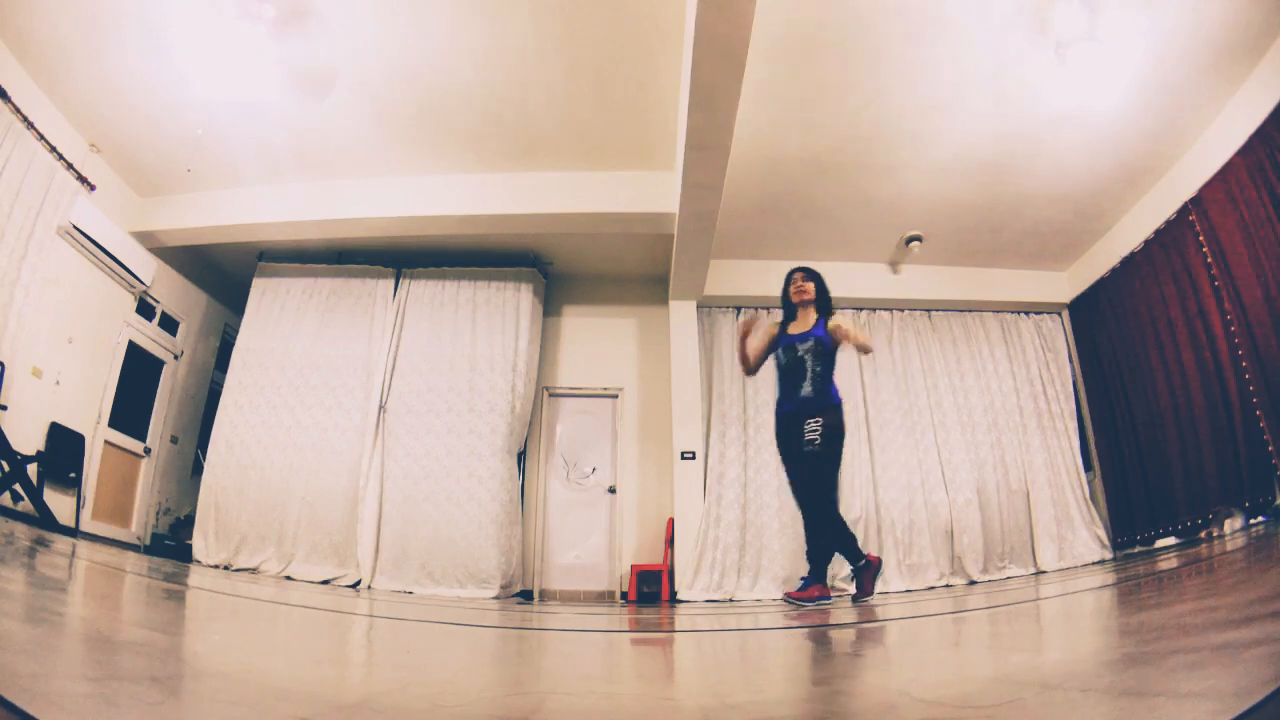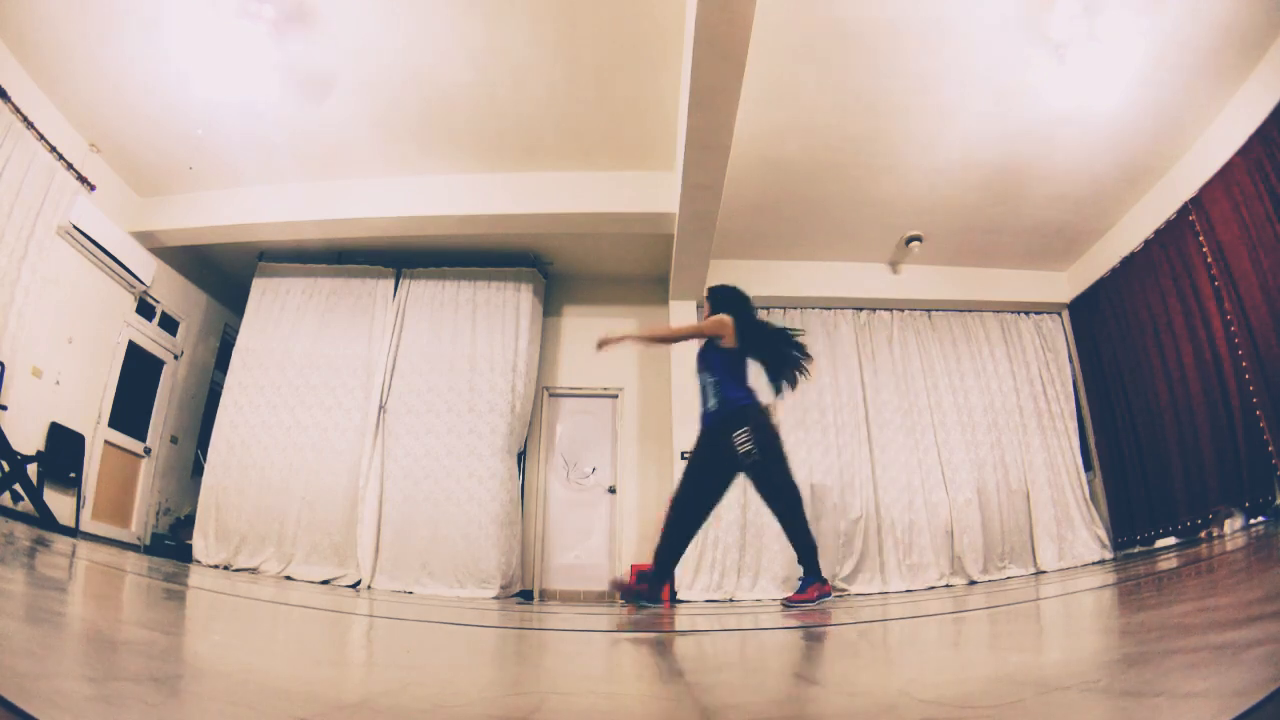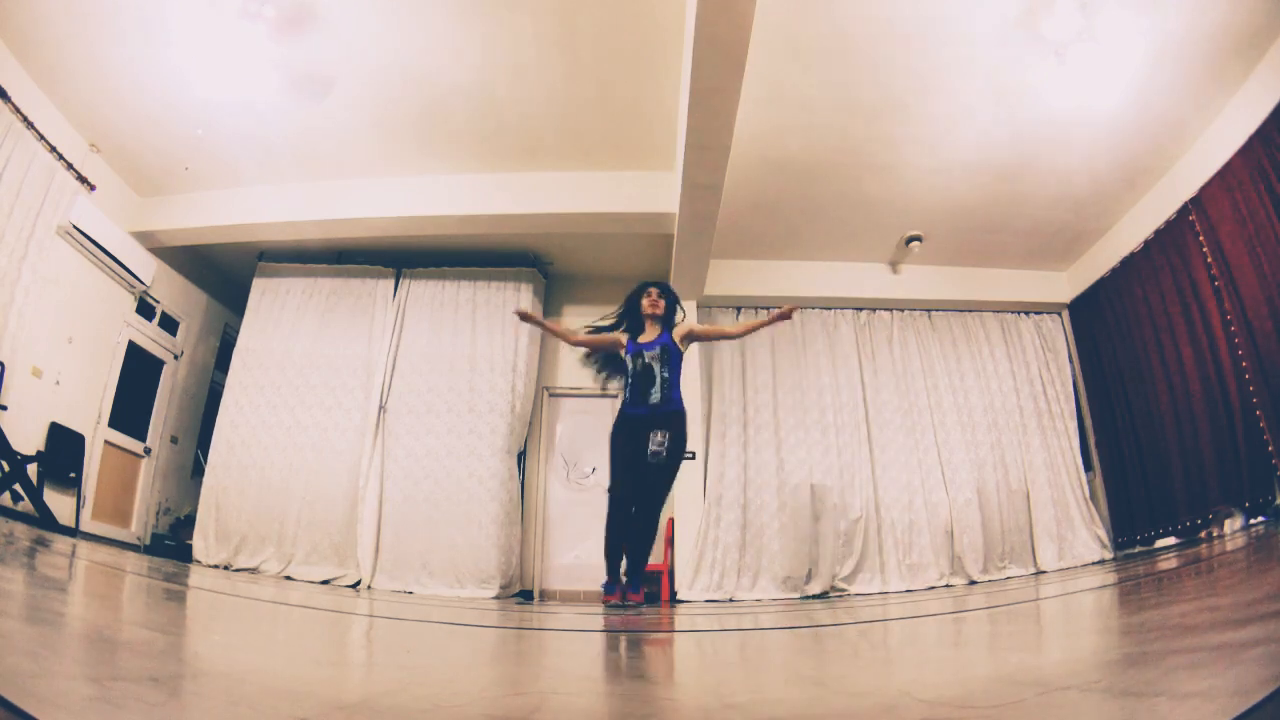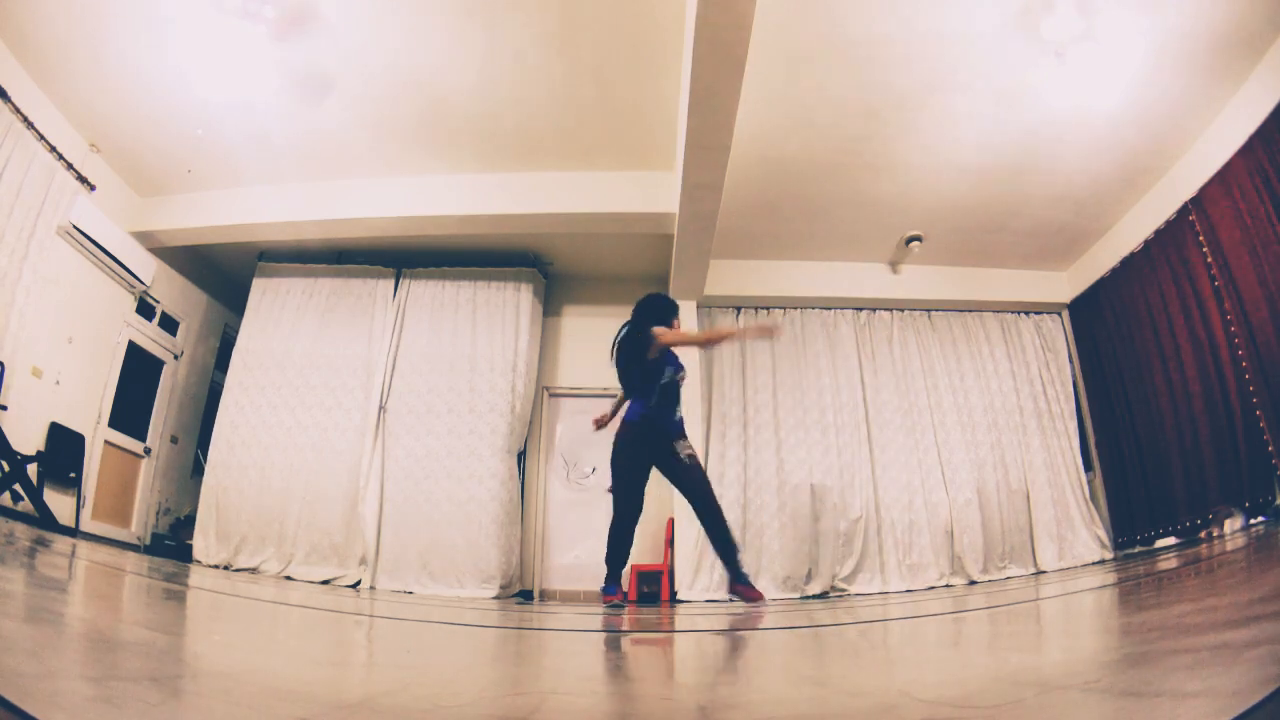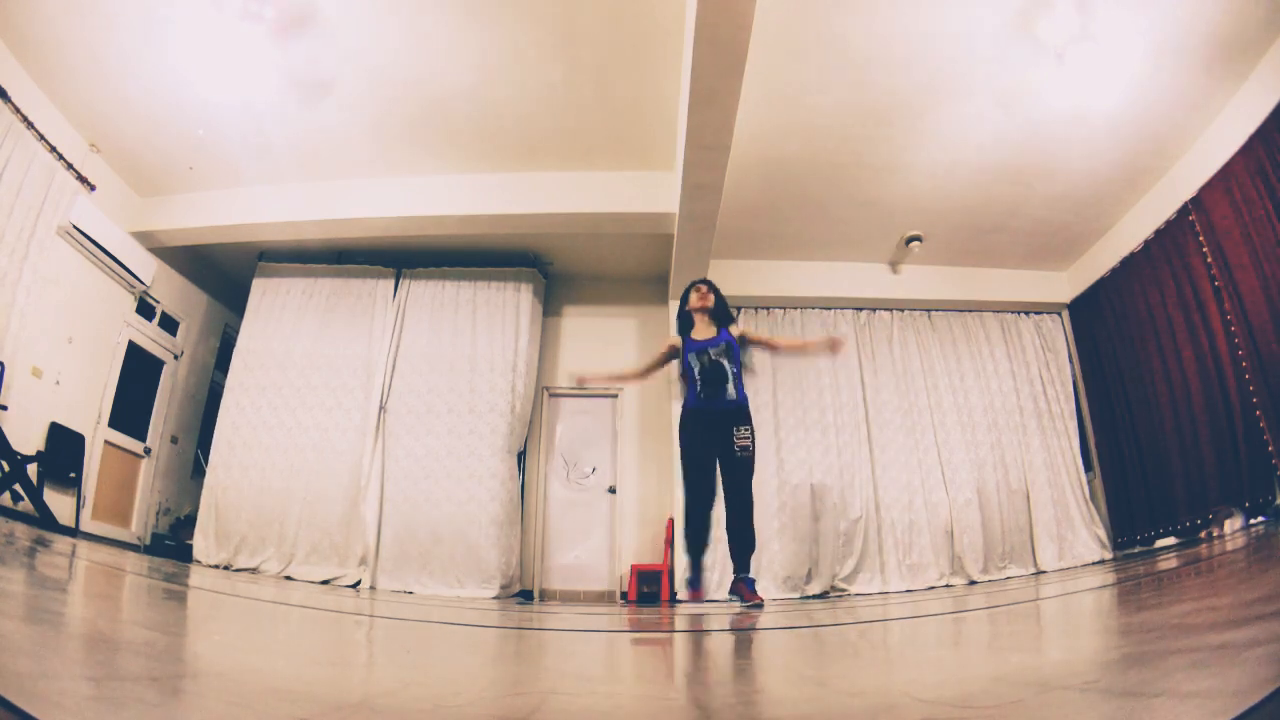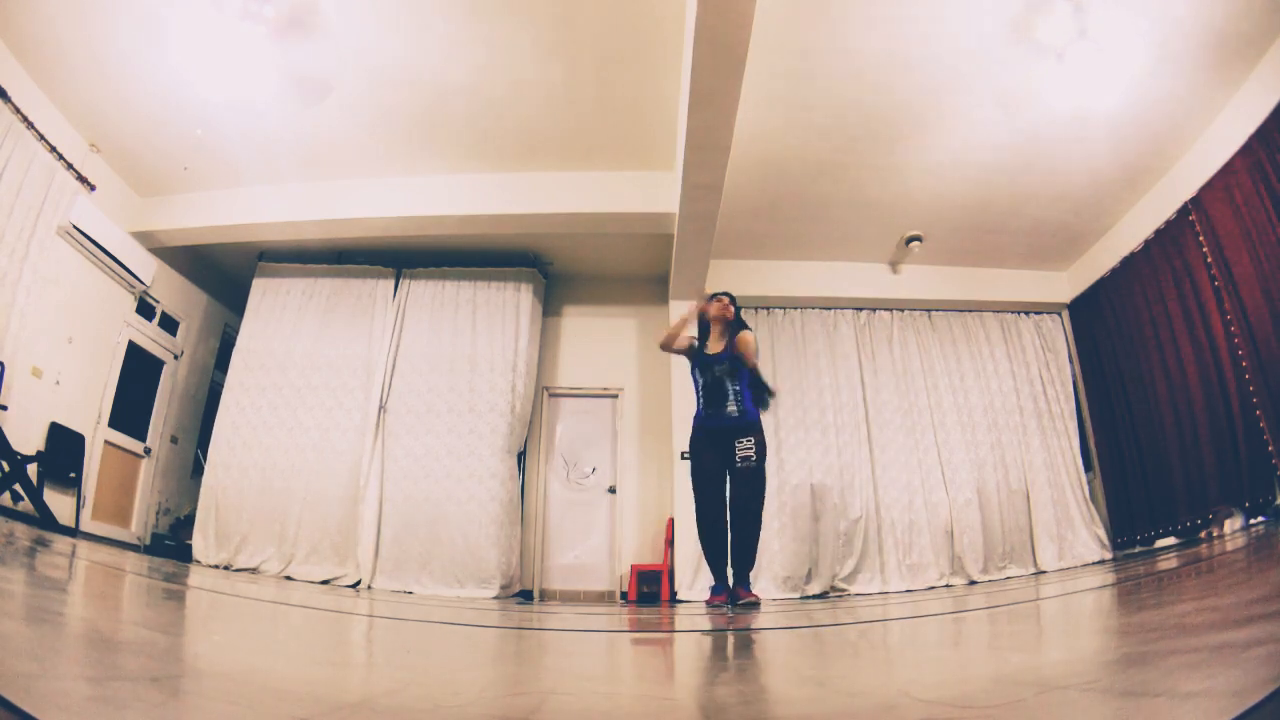
dt=0.5s
person 1, frame 1
left shoulder: (830, 323)
right shoulder: (777, 331)
left elbow: (863, 345)
right elbow: (749, 369)
left wrist: (852, 337)
right wrist: (743, 339)
left hip: (823, 415)
right hip: (787, 420)
left knee: (817, 496)
right knee: (812, 500)
left ankle: (817, 580)
right ankle: (860, 561)
person 1, frame 2
left shoulder: (724, 323)
right shoulder: (716, 343)
left elbow: (672, 334)
left wrist: (623, 336)
left hip: (744, 423)
right hip: (716, 430)
left knee: (782, 499)
right knee: (686, 504)
left ankle: (815, 580)
right ankle: (655, 583)
person 1, frame 3
left shoulder: (678, 333)
right shoulder: (624, 339)
left elbow: (730, 331)
right elbow: (577, 339)
left wrist: (770, 319)
right wrist: (538, 322)
left hip: (668, 423)
right hip: (630, 424)
left knee: (649, 502)
right knee: (621, 499)
left ankle: (633, 581)
right ankle: (614, 580)
person 1, frame 4
left shoulder: (655, 346)
right shoulder: (653, 336)
left elbow: (635, 386)
right elbow: (704, 338)
left wrist: (612, 413)
right wrist: (749, 330)
left hip: (670, 435)
right hip: (639, 435)
left knee: (706, 502)
right knee: (627, 510)
left ankle: (736, 576)
right ankle: (612, 583)
person 1, frame 5
left shoulder: (731, 332)
right shoulder: (679, 342)
left elbow: (776, 344)
right elbow: (642, 371)
left wrist: (817, 344)
right wrist: (602, 377)
left hip: (735, 419)
right hip: (697, 421)
left knee: (739, 497)
right knee: (699, 497)
left ankle: (742, 578)
right ankle: (696, 574)
person 1, frame 6
left shoulder: (743, 336)
right shoulder: (694, 345)
left elbow: (751, 359)
right elbow: (666, 344)
right wrist: (691, 313)
left hip: (744, 432)
right hip: (705, 436)
left knee: (747, 504)
right knee: (709, 509)
left ankle: (741, 582)
right ankle: (720, 584)
